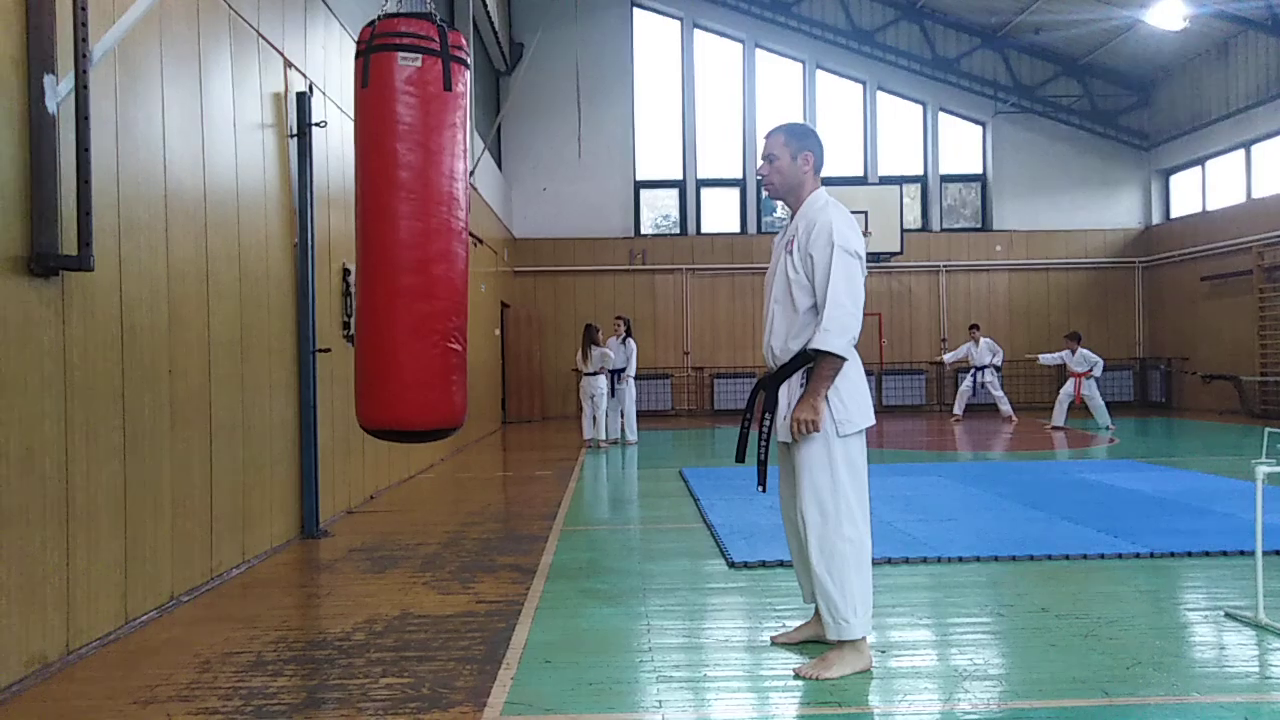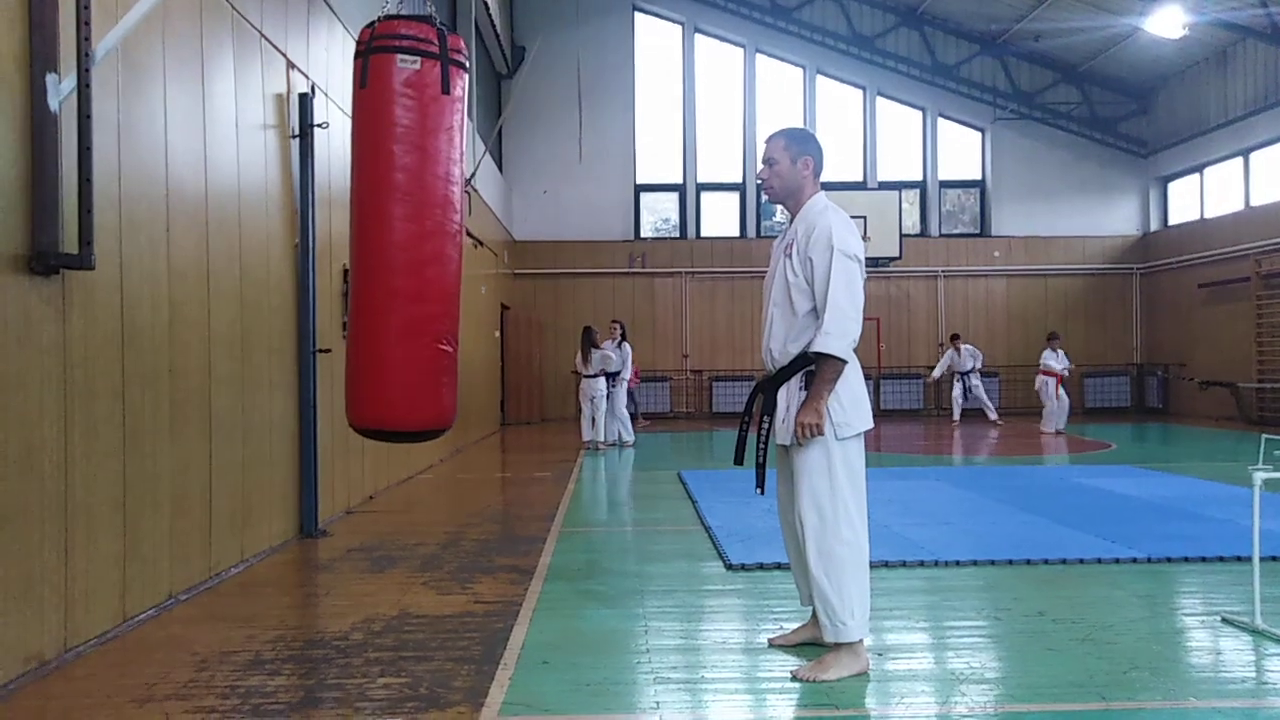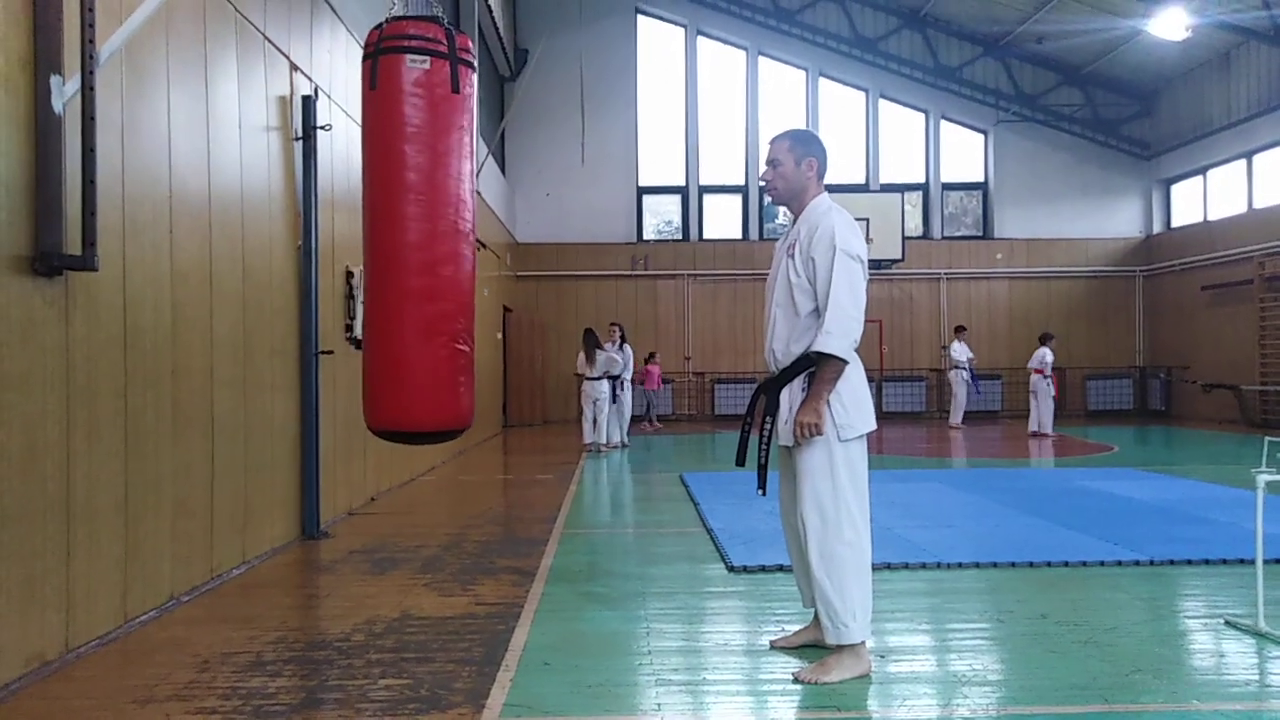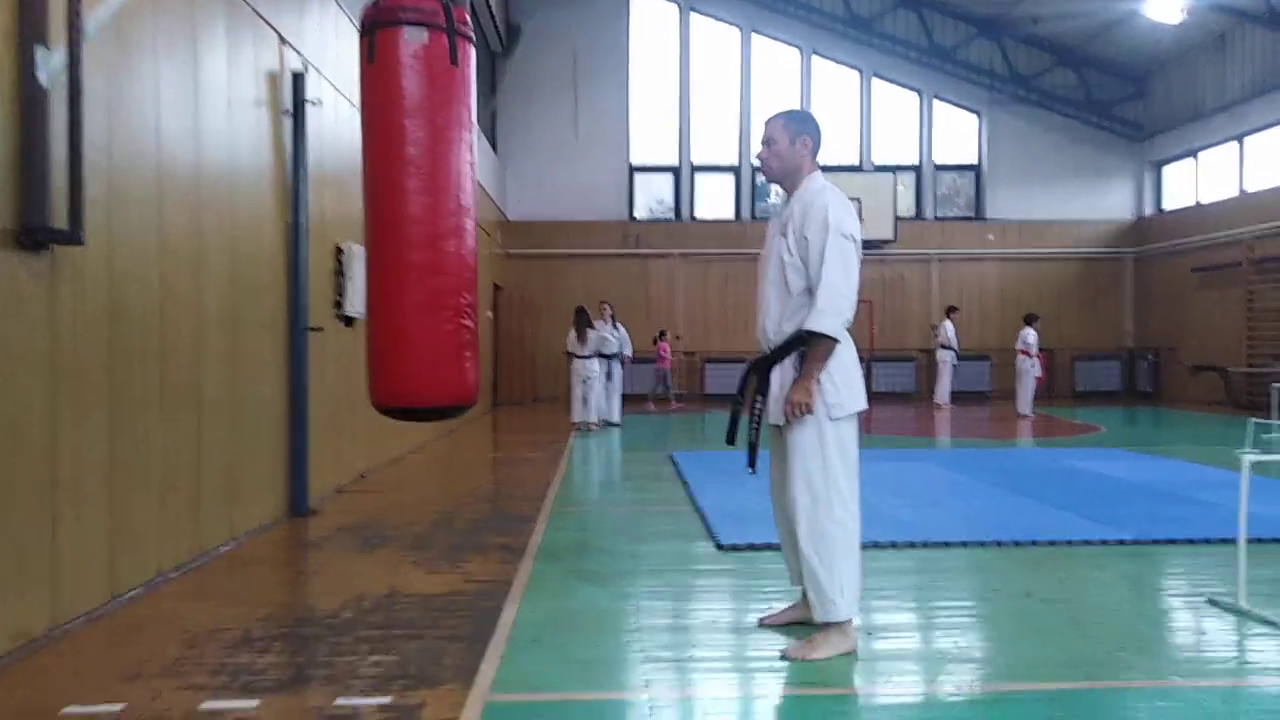
dt=0.5s
person 1, frame 1
left shoulder: (830, 223)
right shoulder: (794, 229)
left elbow: (841, 321)
left wrist: (812, 396)
right wrist: (777, 390)
left hip: (821, 392)
right hip: (795, 391)
left knee: (832, 515)
right knee: (803, 512)
left ankle: (852, 641)
right ankle: (826, 616)
person 1, frame 2
left shoulder: (829, 227)
right shoulder: (792, 233)
left elbow: (840, 325)
left wrist: (815, 400)
right wrist: (776, 393)
left hip: (820, 396)
right hip: (794, 395)
left knee: (829, 518)
right knee: (799, 515)
left ankle: (849, 644)
right ankle: (822, 618)
person 1, frame 3
left shoulder: (831, 228)
right shoulder: (795, 234)
left elbow: (842, 325)
left wrist: (815, 400)
right wrist: (780, 394)
left hip: (823, 397)
right hip: (795, 395)
left knee: (832, 519)
right knee: (802, 515)
left ankle: (851, 646)
right ankle: (824, 620)
person 1, frame 4
left shoulder: (824, 206)
right shoulder: (789, 212)
left elbow: (833, 303)
left wrist: (807, 378)
left hip: (814, 376)
right hip: (787, 375)
left knee: (821, 500)
right knee: (793, 495)
left ankle: (838, 622)
right ankle: (812, 597)
